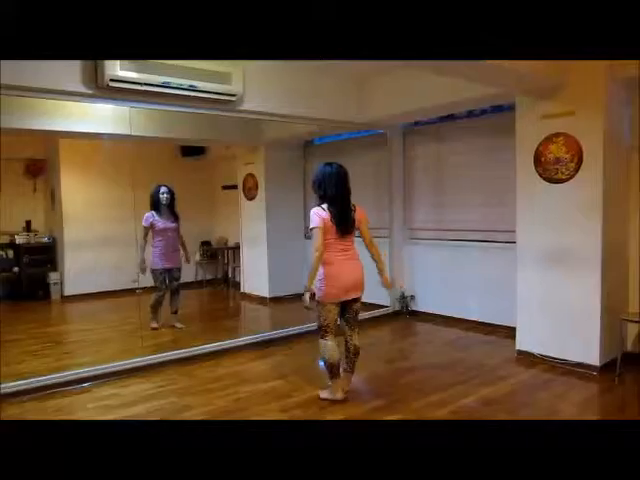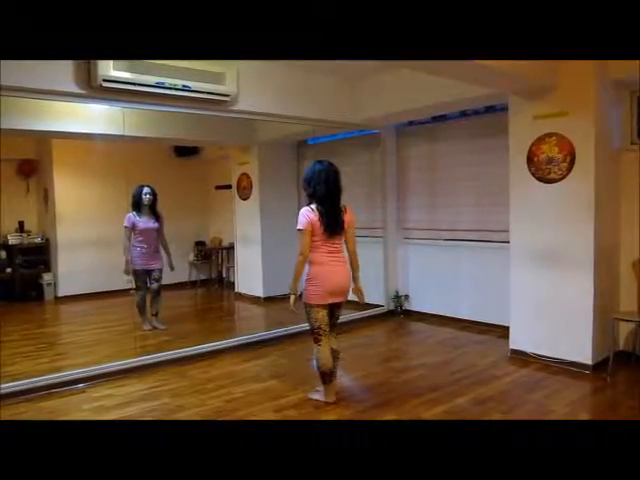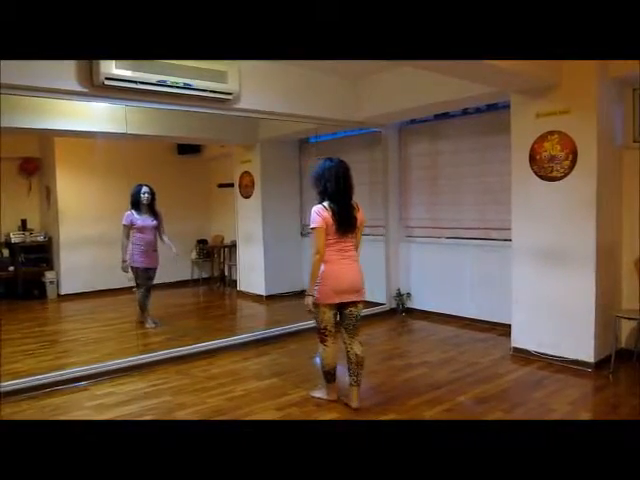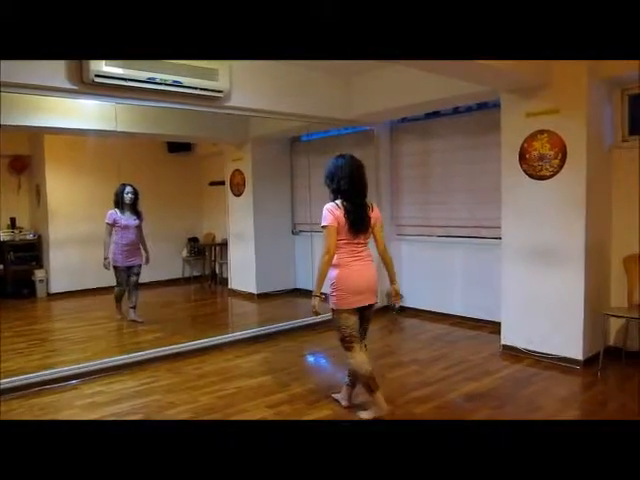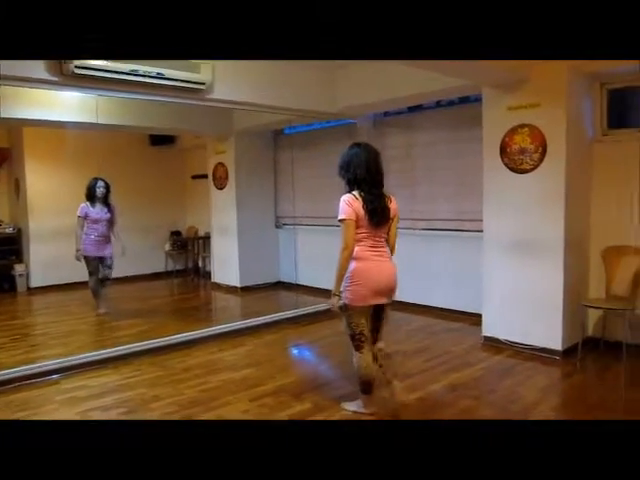
dt=0.7s
person 1, frame 1
left shoulder: (319, 213)
right shoulder: (355, 211)
left elbow: (318, 251)
right elbow: (370, 244)
left wrist: (309, 286)
right wrist: (382, 272)
left hip: (332, 278)
right hip: (355, 275)
left knee: (326, 334)
right knee: (352, 331)
left ankle: (335, 388)
right ankle: (346, 382)
person 1, frame 2
left shoulder: (308, 213)
right shoulder: (345, 213)
left elbow: (303, 255)
right elbow: (352, 250)
left wrist: (293, 289)
right wrist: (356, 282)
left hip: (319, 280)
right hip: (342, 278)
left knee: (320, 338)
right knee: (330, 334)
left ankle: (328, 392)
right ankle: (330, 385)
person 1, frame 3
left shoulder: (320, 211)
right shoulder: (356, 210)
left elbow: (318, 253)
left wrist: (310, 290)
left hip: (329, 280)
right hip: (354, 277)
left knee: (327, 338)
right knee: (352, 337)
left ankle: (330, 390)
right ankle: (354, 395)
person 1, frame 4
left shoulder: (332, 209)
right shoulder: (371, 209)
left elbow: (329, 253)
right elbow: (383, 249)
left wrist: (317, 292)
right wrist: (393, 282)
left hip: (345, 281)
right hip: (368, 278)
left knee: (351, 345)
right knee: (357, 341)
left ankle: (378, 403)
right ankle: (347, 393)
person 1, frame 5
left shoulder: (349, 201)
right shoulder: (389, 201)
left elbow: (347, 248)
right elbow: (391, 244)
left wrist: (336, 290)
left hip: (362, 276)
right hip: (387, 274)
left knee: (360, 342)
right knee: (373, 337)
left ankle: (366, 402)
person 2, frame 1
left shoulder: (174, 215)
right shoulder: (150, 216)
right elbow: (144, 239)
left wrist: (186, 252)
right wrist: (142, 259)
left hip: (174, 257)
right hip: (159, 258)
left knee: (175, 288)
right knee: (161, 290)
left ankle: (174, 319)
right ankle: (153, 318)
person 2, frame 2
left shoulder: (157, 216)
right shoulder: (131, 217)
left elbow: (162, 238)
right elbow: (127, 240)
left wrist: (169, 257)
right wrist: (127, 261)
left hip: (155, 257)
right hip: (139, 258)
left knee: (156, 289)
right knee: (141, 291)
left ankle: (154, 319)
right ankle: (144, 320)
person 2, frame 3
left shoulder: (156, 214)
right shoulder: (130, 215)
left elbow: (162, 235)
right elbow: (125, 238)
left wrist: (173, 248)
right wrist: (124, 259)
left hip: (152, 255)
right hip: (137, 256)
left knee: (148, 287)
right knee: (141, 287)
left ankle: (142, 315)
right ankle: (146, 317)
person 2, frame 4
left shoulder: (137, 214)
right shoulder: (113, 214)
right elbow: (107, 237)
left wrist: (146, 252)
right wrist: (106, 256)
left hip: (135, 254)
right hip: (120, 254)
left knee: (134, 283)
right knee: (122, 285)
left ankle: (132, 313)
right ankle: (118, 309)
person 2, frame 5
left shoulder: (110, 207)
right shoulder: (85, 207)
left elbow: (113, 227)
right elbow: (79, 229)
left wrist: (121, 244)
right wrist: (78, 249)
left hip: (106, 244)
right hip: (90, 245)
left knee: (107, 274)
right knee: (94, 275)
left ankle: (99, 295)
right ankle: (99, 304)
